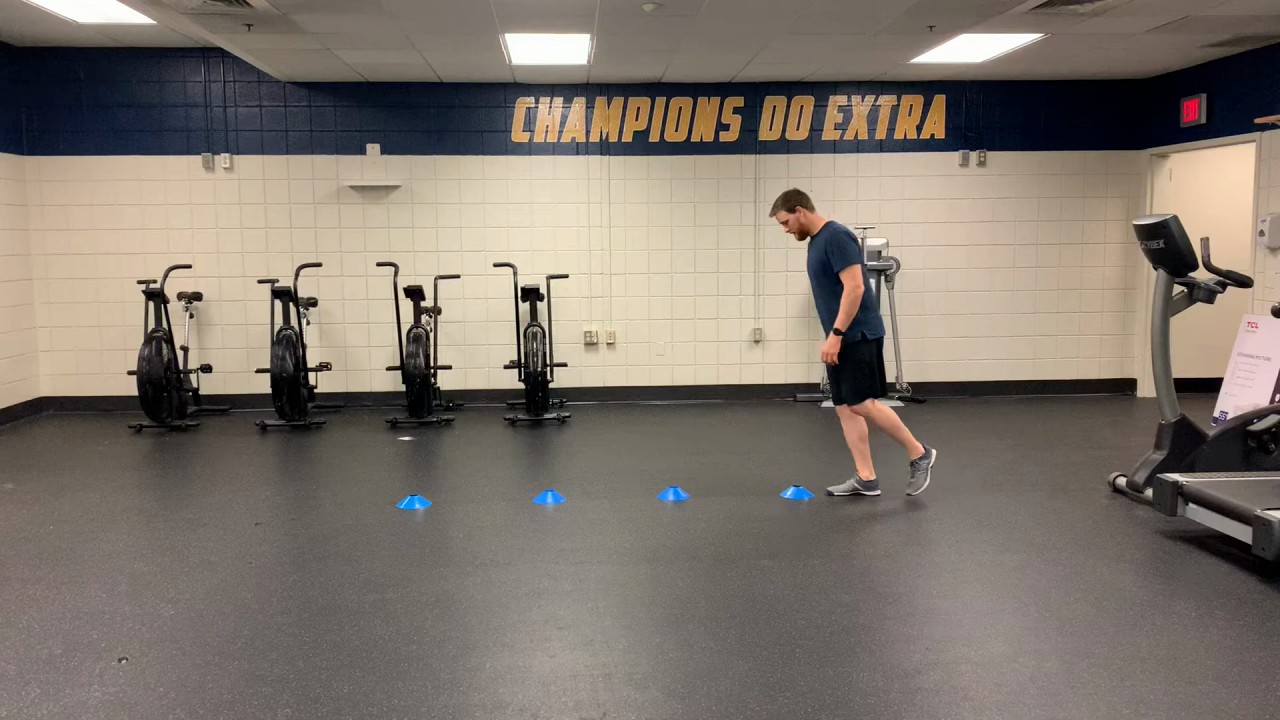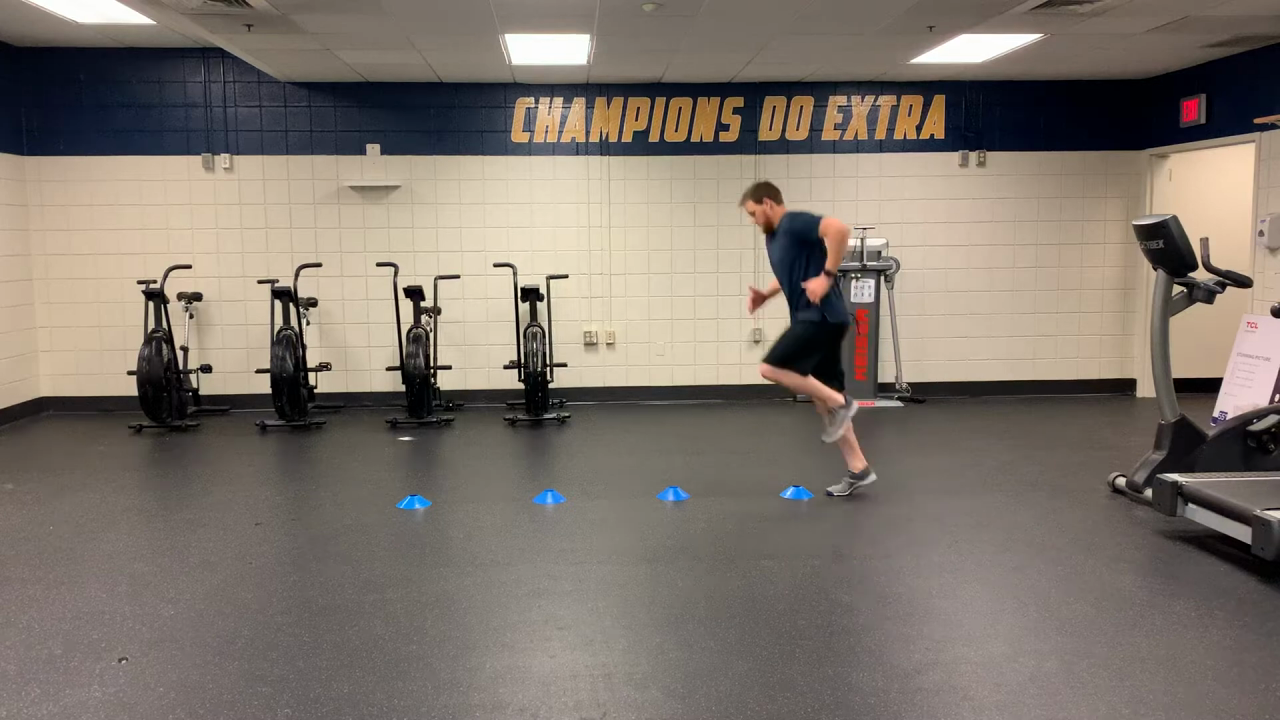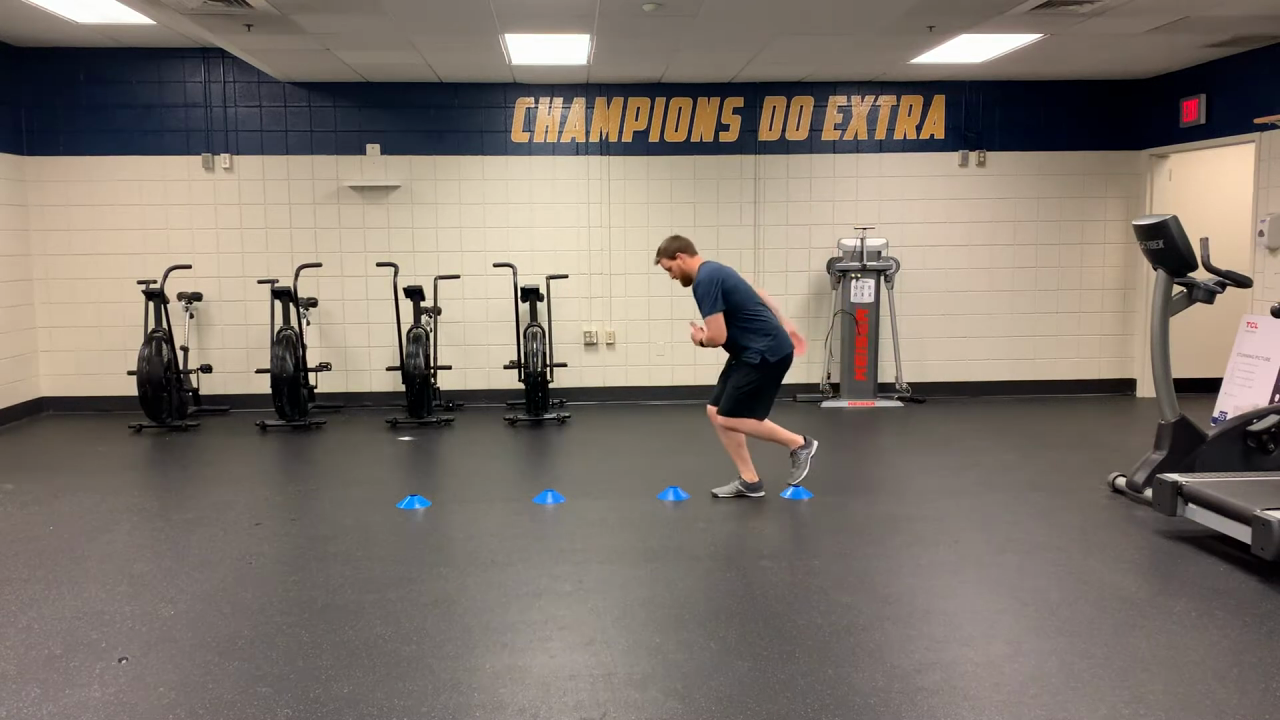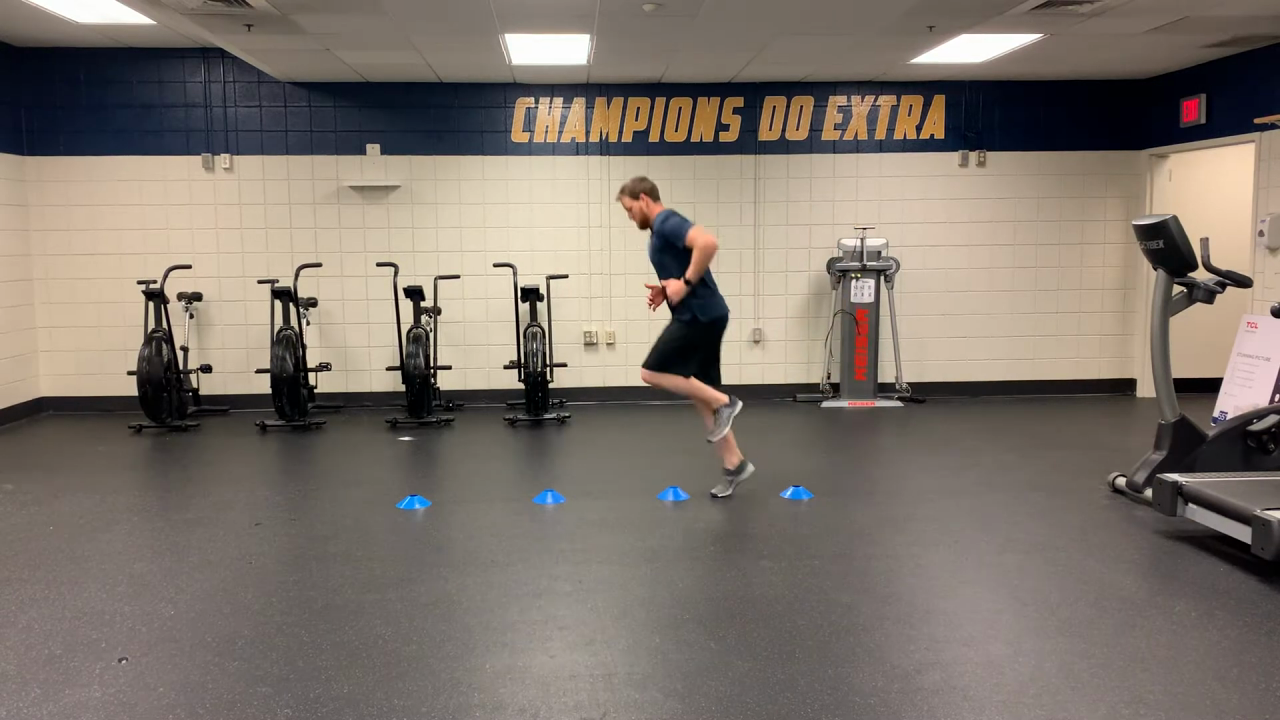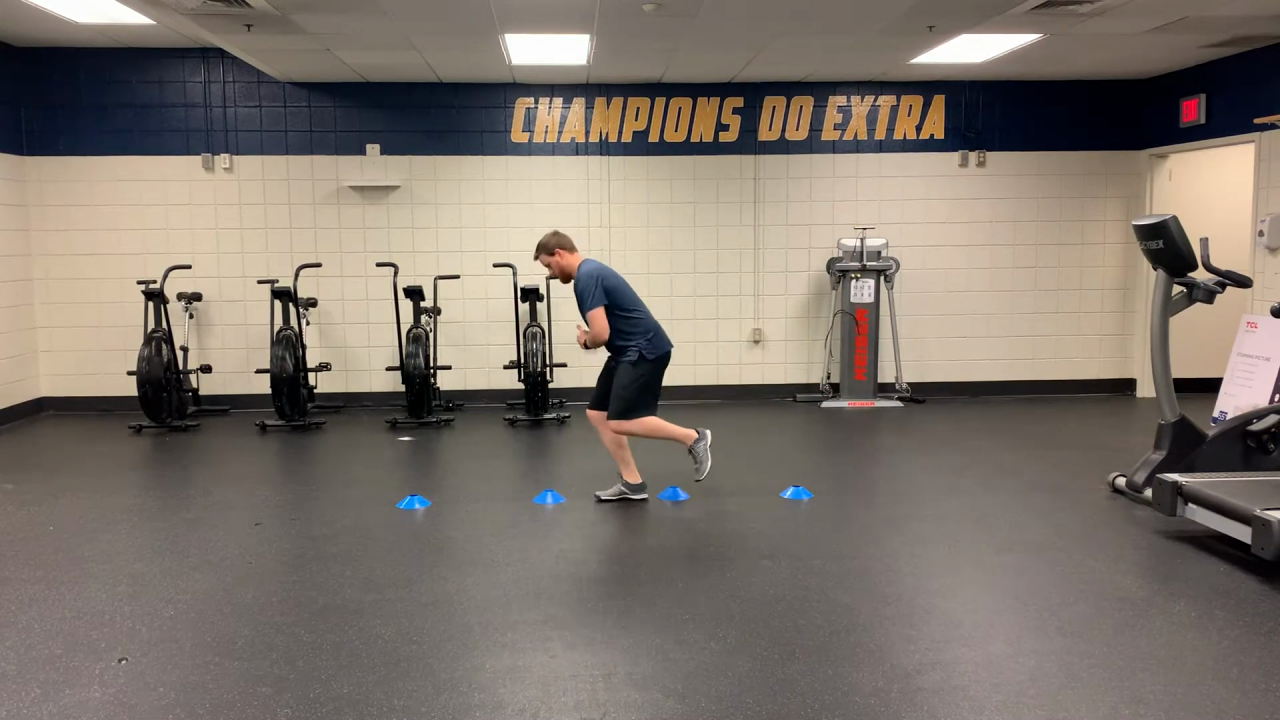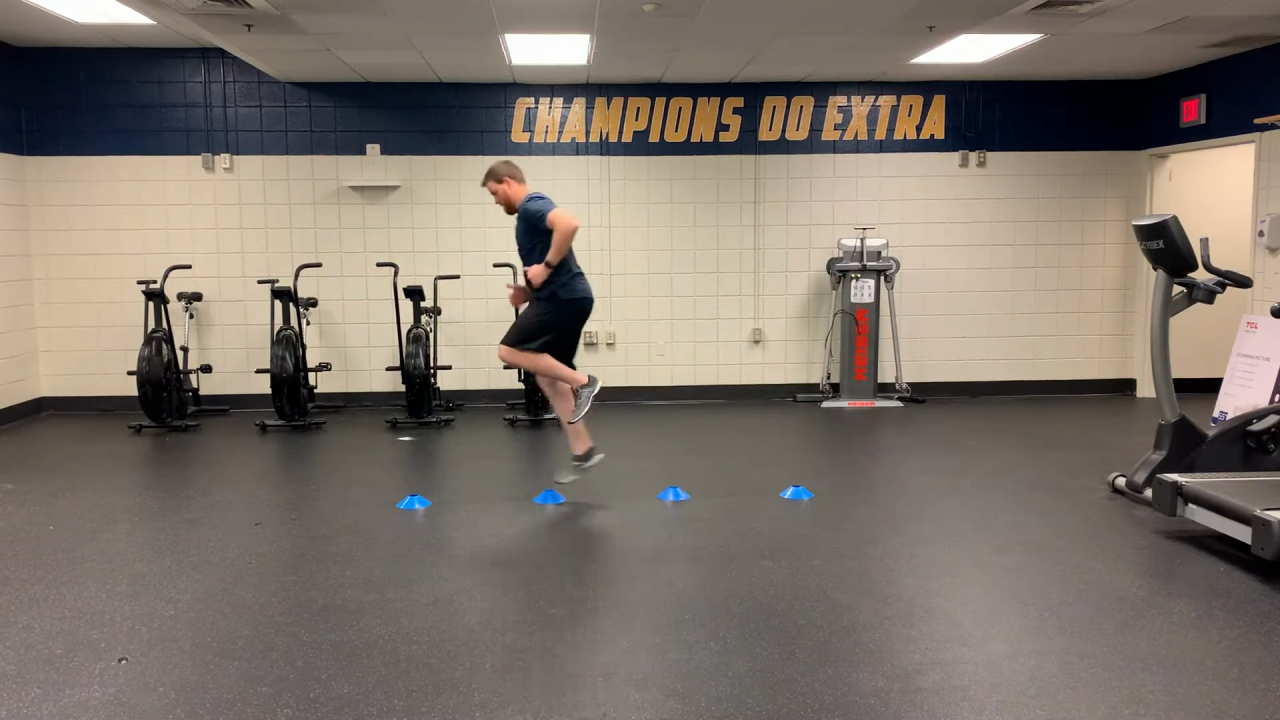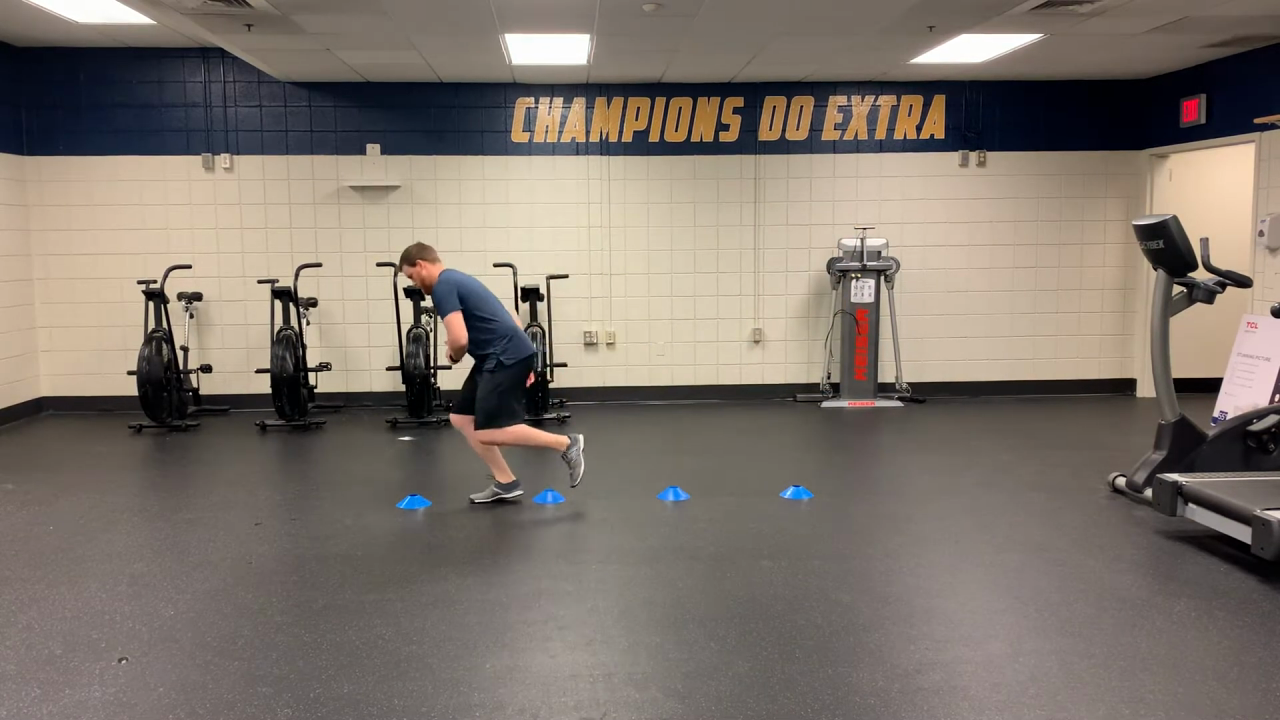
dt=0.7s
person 1, frame 1
left shoulder: (836, 236)
right shoulder: (817, 242)
left elbow: (854, 287)
left wrist: (836, 334)
right wrist: (831, 336)
left hip: (856, 336)
right hip: (842, 337)
left knee: (862, 404)
right knee: (845, 407)
left ankle: (919, 454)
right ankle: (865, 479)
person 1, frame 2
left shoulder: (796, 222)
right shoulder: (775, 238)
left elbow: (839, 229)
left wrist: (827, 277)
right wrist: (767, 294)
left hip: (823, 317)
right hip: (812, 319)
left knee: (772, 369)
right knee: (822, 397)
left ankle: (840, 403)
right ankle: (859, 468)
person 1, frame 3
left shoulder: (705, 280)
right shoulder: (713, 272)
left elbow: (718, 336)
right elbow: (760, 296)
left wrist: (701, 339)
right wrist: (786, 325)
left hip: (764, 354)
right hip: (754, 352)
left knee: (729, 419)
right knee: (716, 413)
left ankle: (799, 443)
right ankle: (749, 481)
person 1, frame 4
left shoulder: (666, 223)
right shoulder: (663, 228)
left elbow: (708, 242)
left wrist: (685, 283)
right wrist: (665, 290)
left hip: (700, 316)
right hip: (697, 316)
left knee: (653, 374)
right knee: (701, 393)
left ankle: (725, 402)
right ankle: (736, 464)
person 1, frame 5
left shoulder: (586, 278)
right shoulder: (591, 271)
left elbow: (600, 333)
left wrist: (585, 341)
left hip: (644, 351)
right hip: (630, 351)
left knee: (621, 422)
right knee: (597, 414)
left ankle: (693, 439)
right ankle: (632, 483)
person 1, frame 6
left shoulder: (534, 205)
right shoulder: (532, 208)
left elbow: (569, 224)
left wrist: (546, 266)
right wrist: (527, 288)
left hip: (563, 297)
right hip: (565, 297)
left knee: (510, 352)
right knee: (549, 376)
left ankle: (582, 382)
right ankle: (584, 451)
person 1, frame 7
left shoulder: (442, 287)
right shoulder: (457, 280)
left elbow: (459, 339)
right elbow: (506, 312)
left wrist: (453, 355)
right wrist: (525, 357)
left hip: (506, 358)
right hip: (500, 356)
left knee: (489, 432)
right knee: (461, 418)
left ankle: (566, 444)
right ankle: (505, 482)
